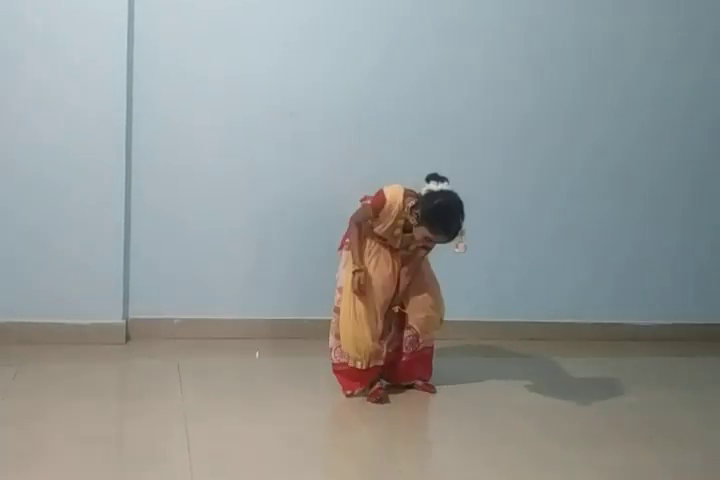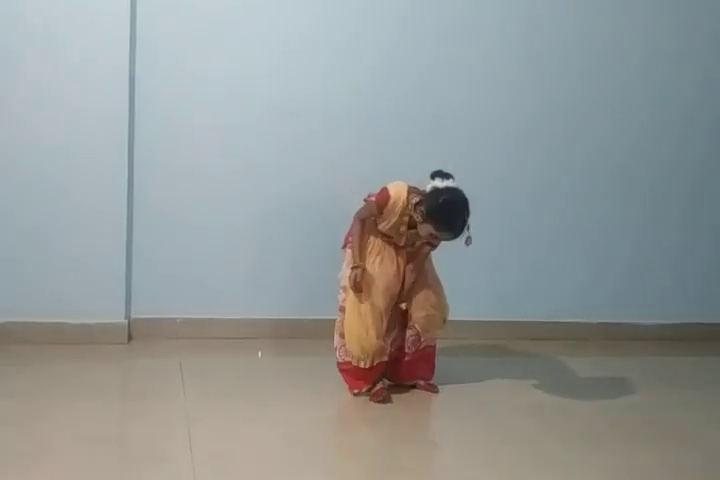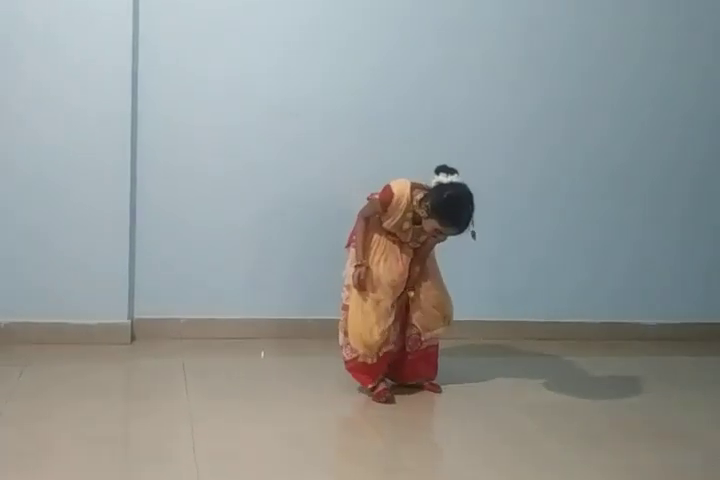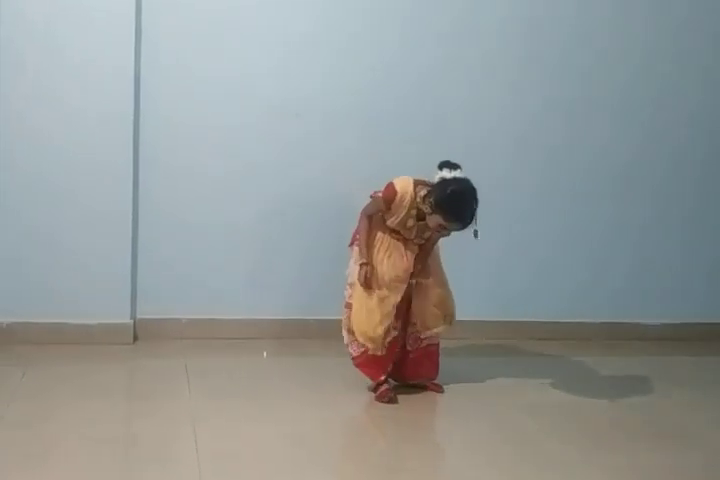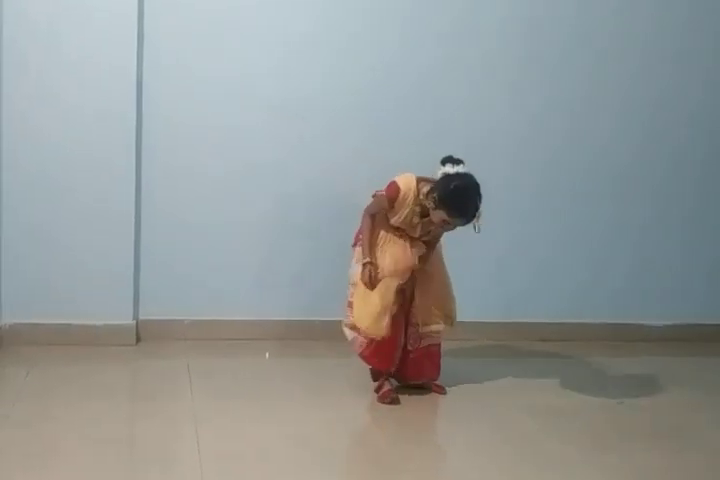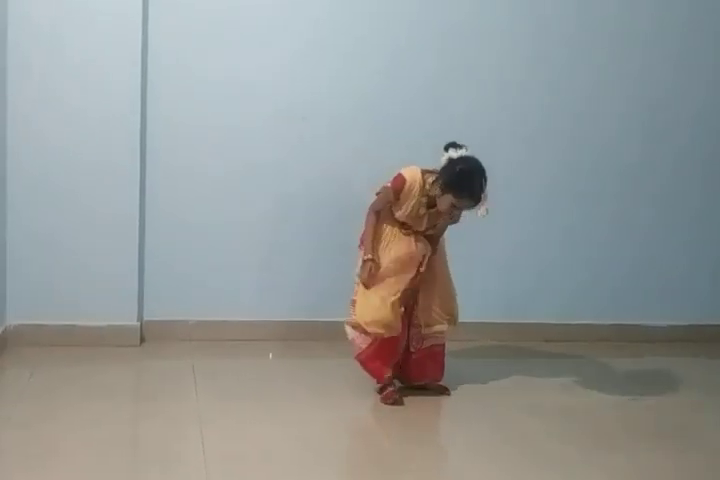
dt=0.1s
person 1, frame 1
left shoulder: (431, 230)
right shoulder: (389, 200)
left elbow: (410, 267)
right elbow: (355, 222)
left wrist: (397, 303)
right wrist: (358, 267)
left hip: (402, 253)
right hip: (368, 244)
left knee: (423, 306)
right knee: (361, 310)
left ankle: (410, 372)
right ankle: (367, 377)
person 1, frame 2
left shoulder: (434, 227)
right shoulder: (393, 196)
left elbow: (415, 266)
right elbow: (359, 218)
left wrist: (403, 301)
right wrist: (356, 264)
left hip: (406, 253)
right hip: (372, 244)
left knee: (425, 306)
right knee: (366, 311)
left ankle: (412, 372)
right ankle: (370, 378)
person 1, frame 3
left shoulder: (439, 223)
right shoulder: (397, 194)
left elbow: (420, 259)
right elbow: (363, 216)
left wrist: (408, 291)
right wrist: (359, 262)
left hip: (410, 248)
right hip: (377, 242)
left knee: (428, 305)
right knee: (369, 310)
left ankle: (416, 372)
right ankle: (375, 376)
person 1, frame 4
left shoulder: (444, 217)
right shoulder: (400, 191)
left elbow: (426, 249)
right elbow: (366, 215)
left wrist: (412, 282)
right wrist: (364, 260)
left hip: (413, 249)
right hip: (380, 241)
left knee: (429, 305)
right knee: (373, 310)
left ankle: (417, 372)
right ankle: (379, 376)
person 1, frame 5
left shoulder: (446, 213)
right shoulder: (403, 189)
left elbow: (430, 245)
right elbow: (369, 214)
left wrist: (415, 271)
right wrist: (367, 260)
left hip: (417, 246)
right hip: (383, 241)
left knee: (430, 305)
right knee: (375, 307)
left ankle: (419, 373)
right ankle: (382, 376)
person 1, frame 6
left shoulder: (454, 203)
right shoulder: (407, 181)
left elbow: (435, 237)
right elbow: (374, 211)
left wrist: (422, 273)
right wrist: (369, 256)
left hip: (422, 247)
right hip: (389, 240)
left knee: (432, 310)
right knee: (379, 309)
left ankle: (421, 375)
right ankle: (385, 378)
